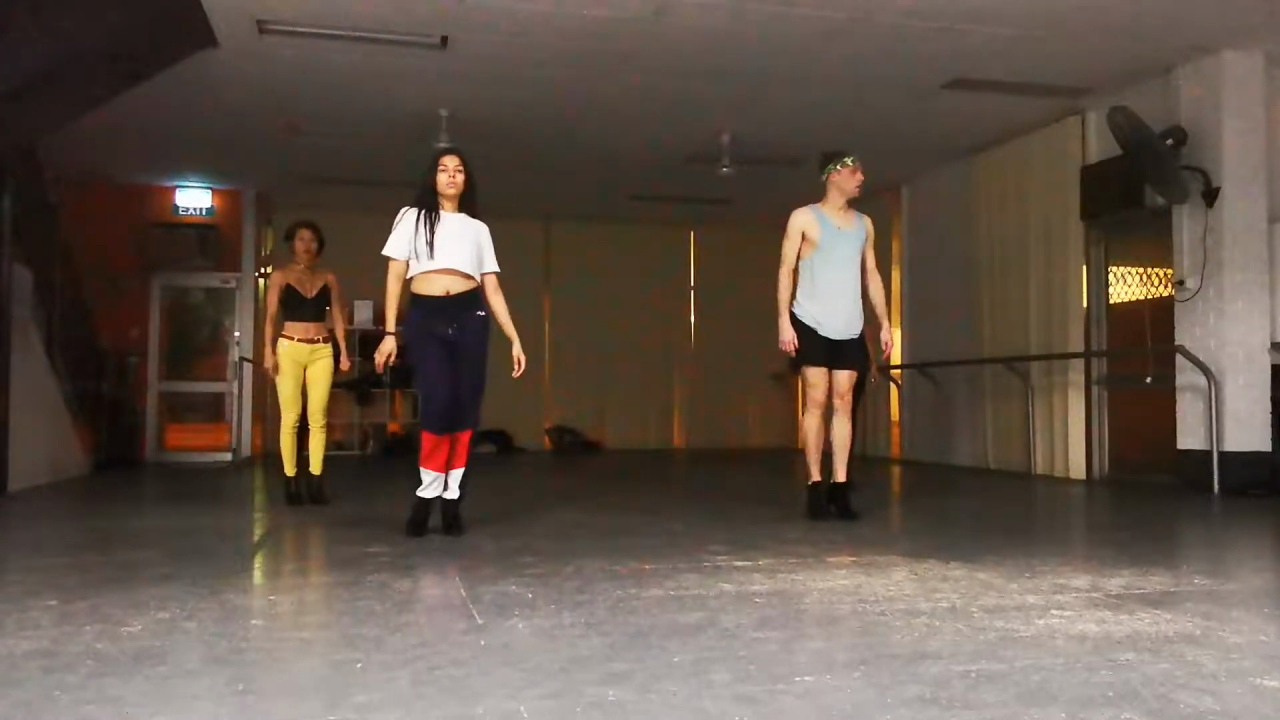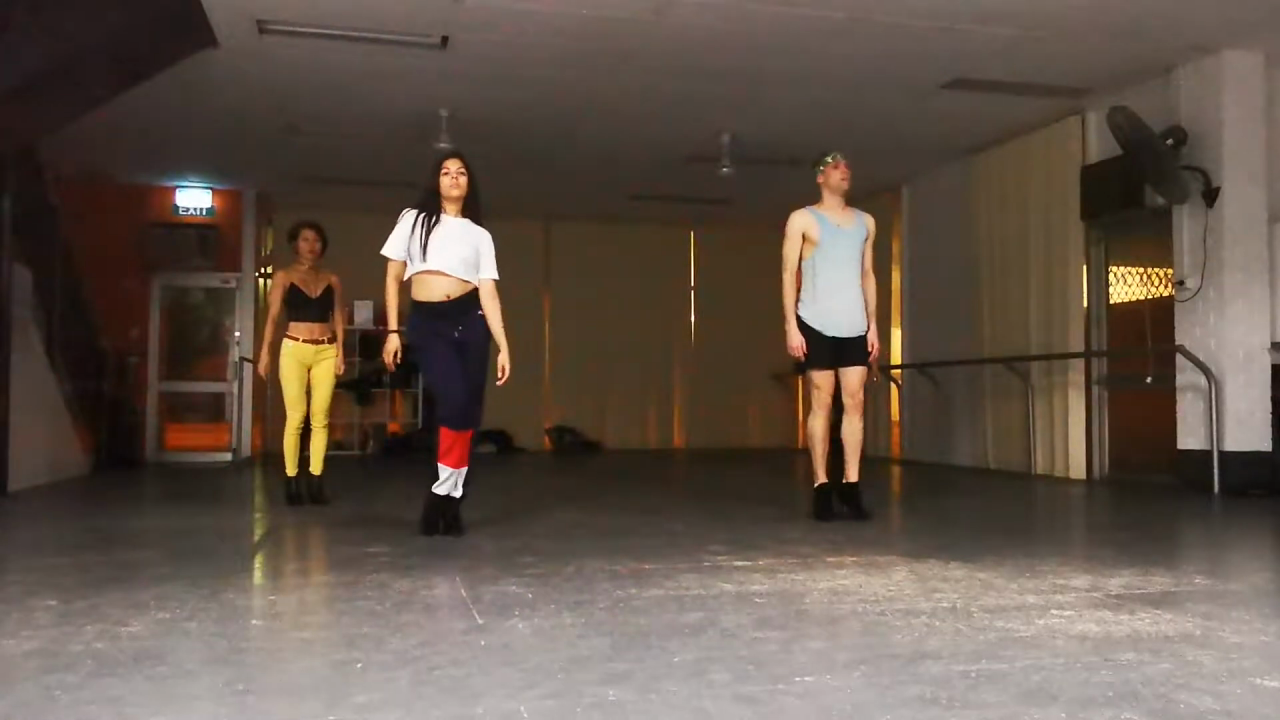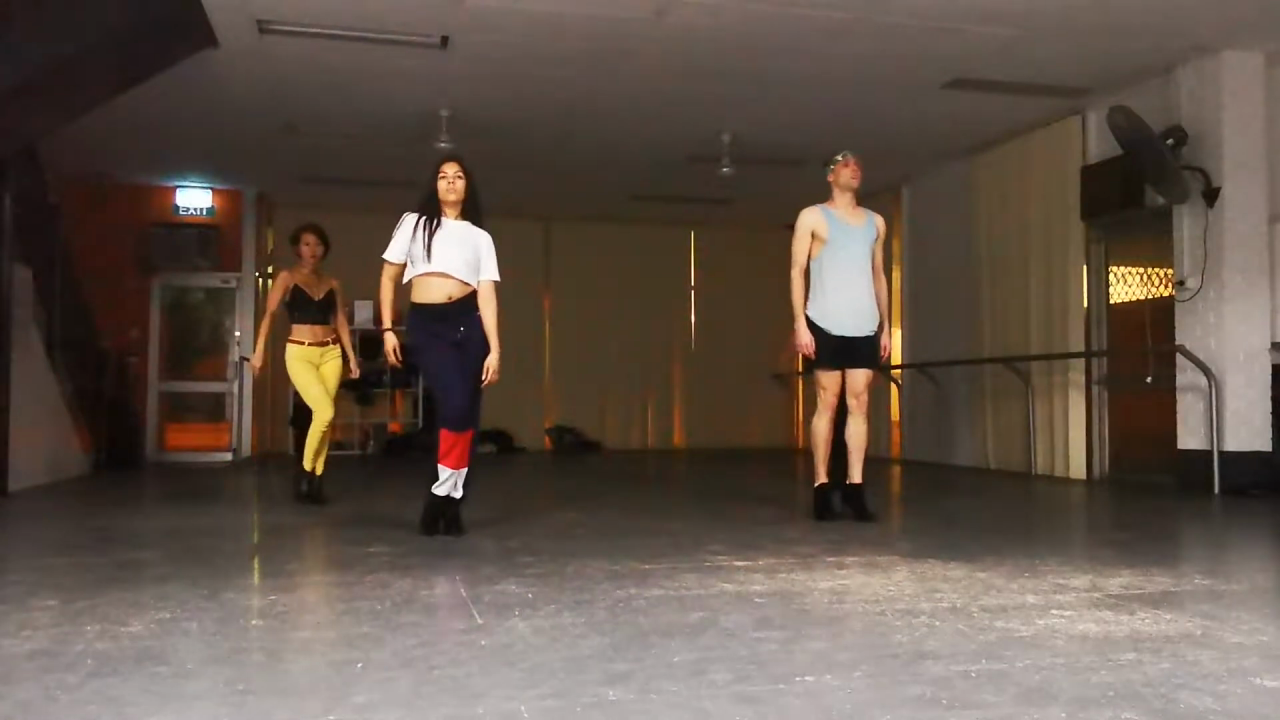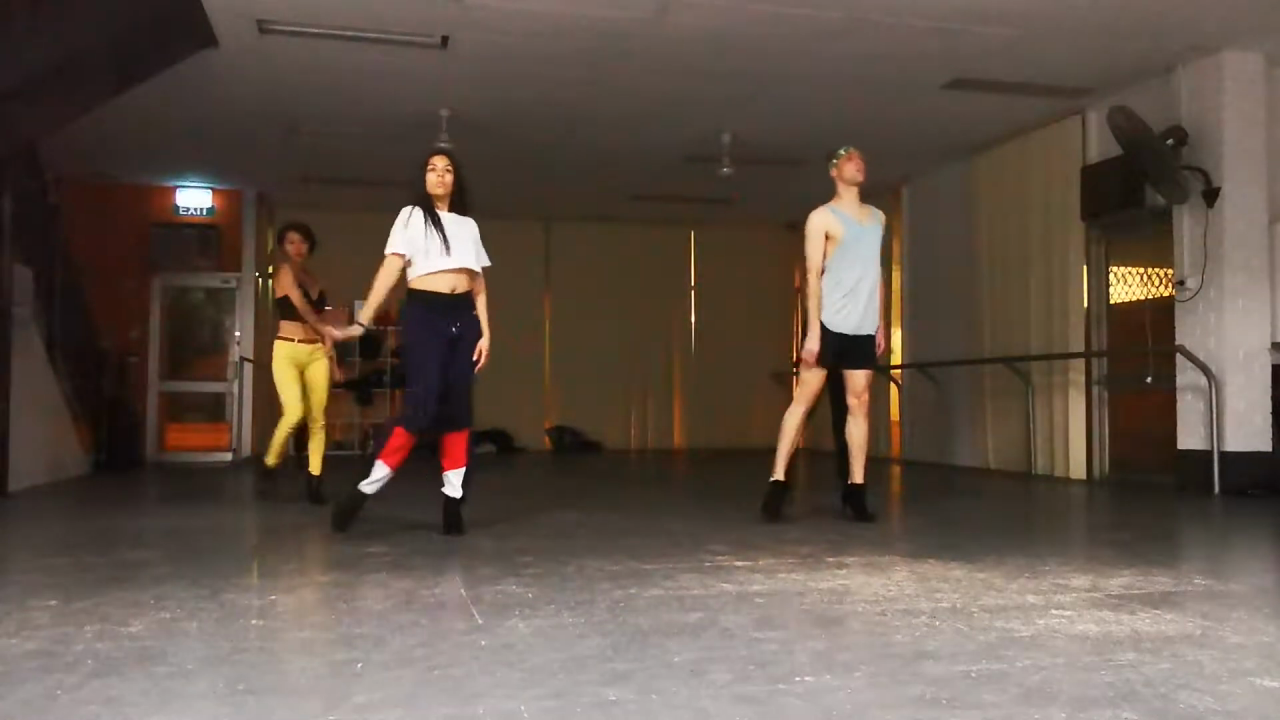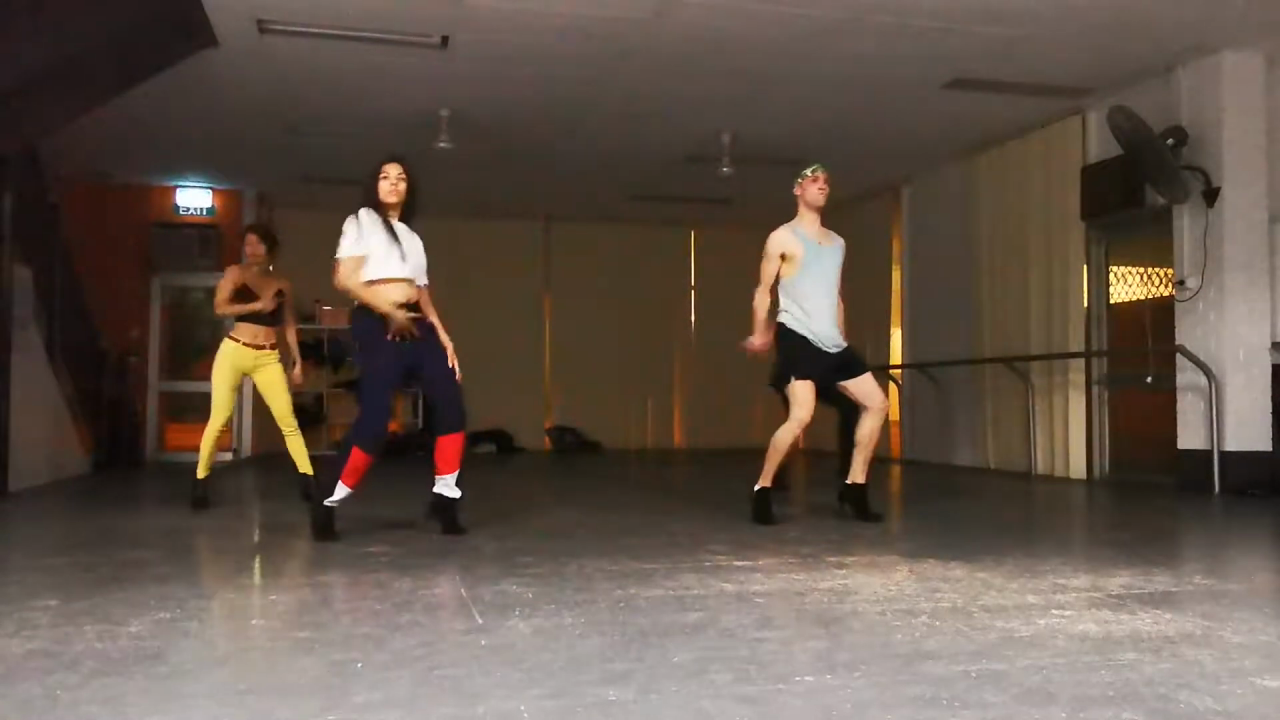
dt=0.5s
person 1, frame 1
left shoulder: (478, 228)
right shoulder: (412, 217)
left elbow: (493, 288)
right elbow: (395, 276)
left wrist: (515, 339)
right wrist: (390, 332)
left hip: (469, 317)
right hip: (425, 318)
left knee: (465, 409)
right knee: (436, 404)
left ankle: (451, 499)
right ankle: (426, 495)
person 1, frame 2
left shoulder: (480, 235)
right shoulder: (413, 220)
left elbow: (488, 292)
right elbow: (393, 277)
left wrist: (503, 347)
right wrist: (393, 331)
left hip: (470, 320)
right hip: (426, 323)
left knee: (469, 411)
right knee: (454, 403)
left ankle: (451, 498)
right ankle: (441, 491)
person 1, frame 3
left shoulder: (480, 237)
right shoulder: (413, 223)
left elbow: (487, 295)
right elbow: (388, 277)
left wrist: (495, 349)
right wrist: (387, 329)
left hip: (468, 322)
right hip: (426, 325)
left knee: (467, 413)
right knee: (456, 405)
left ankle: (452, 499)
right ankle: (441, 492)
person 1, frame 4
left shoulder: (469, 226)
right shoulder: (412, 216)
left elbow: (479, 283)
right elbow: (389, 270)
left wrist: (486, 331)
right wrist: (362, 321)
left hip: (463, 318)
right hip: (424, 313)
left knee: (458, 408)
right knee: (422, 405)
left ankle: (452, 500)
right ankle: (365, 490)
person 1, frame 5
left shoulder: (412, 236)
right shoulder: (364, 220)
right elbow: (345, 278)
left wrist: (445, 339)
right wrist: (391, 313)
left hip: (415, 327)
right hip: (377, 327)
left knee: (450, 407)
right knee: (374, 419)
left ankle: (445, 499)
right ankle: (328, 503)
person 2, frame 1
left shoulder: (864, 224)
right shoulder: (803, 218)
left elbow: (871, 275)
right elbow: (786, 270)
left wrist: (884, 323)
right wrist: (784, 319)
left hip: (850, 328)
right hip: (811, 324)
left knee: (844, 403)
right knee: (816, 401)
left ankle: (839, 486)
right ankle: (815, 484)
person 2, frame 2
left shoulder: (865, 222)
right shoulder: (802, 220)
left elbow: (868, 275)
right elbow: (789, 274)
left wrist: (873, 324)
right wrist: (791, 325)
left hip: (854, 327)
right hip: (816, 325)
left knee: (854, 403)
right knee: (821, 403)
left ankle: (851, 485)
right ankle: (822, 486)
person 2, frame 3
left shoulder: (875, 222)
right shoulder: (812, 217)
left elbow: (878, 275)
right elbow: (797, 272)
left wrist: (885, 325)
right wrist: (800, 323)
left hip: (864, 327)
right hip: (825, 325)
left knee: (858, 404)
right knee: (827, 403)
left ankle: (854, 487)
right ankle: (822, 486)
person 2, frame 4
left shoulder: (877, 217)
right shoulder: (822, 218)
right elbow: (813, 276)
left wrist: (879, 324)
right wrist: (814, 330)
left hip: (863, 327)
right hip: (828, 324)
left knee: (859, 404)
right knee: (805, 398)
left ankle: (855, 489)
right ankle: (778, 482)
person 2, frame 5
left shoulder: (837, 242)
right shoulder: (782, 237)
right elbow: (763, 290)
left wrist: (841, 338)
right wrist: (760, 331)
left hip: (833, 343)
right hip: (798, 338)
left knee: (876, 404)
right knee: (800, 417)
left ankle: (854, 488)
right ankle: (762, 489)
person 3, frame 1
left shoulder: (328, 279)
right shoulder: (280, 276)
left elbow: (337, 316)
right elbow: (271, 316)
left wrist: (343, 351)
right wrist: (269, 350)
left hip: (322, 350)
right hip: (289, 348)
left knee: (318, 418)
right knee: (290, 417)
left ankle: (315, 480)
right ankle: (291, 481)
person 3, frame 2
left shoulder: (331, 279)
right shoulder: (284, 277)
left elbow: (338, 318)
right elbow: (273, 316)
left wrist: (340, 353)
right wrist: (264, 352)
left hip: (326, 351)
right hip: (294, 349)
left knee: (321, 418)
right knee: (296, 416)
left ankle: (315, 481)
right ankle: (292, 480)
person 3, frame 3
left shoulder: (332, 283)
right shoulder: (287, 277)
left elbow: (340, 321)
right elbow: (269, 313)
left wrist: (351, 356)
right wrist: (259, 349)
left hip: (331, 353)
right hip: (300, 353)
left knee: (325, 417)
right knee: (325, 412)
left ankle: (316, 481)
right ankle: (304, 470)
person 3, frame 4
left shoulder: (312, 277)
right shoulder: (284, 271)
right elbow: (301, 305)
left wrist: (331, 359)
right wrist: (324, 332)
left hip: (317, 351)
right hip: (287, 350)
left knee: (317, 419)
right knee: (294, 414)
left ankle: (314, 481)
right ankle: (269, 465)
person 3, frame 5
left shoulder: (281, 284)
right shoulder: (235, 273)
left elbow: (289, 324)
right elbow: (220, 306)
left wrist: (297, 360)
right wrist: (256, 305)
left hip: (268, 358)
right hip: (234, 352)
left knee: (288, 421)
right knee: (218, 419)
left ankle: (309, 481)
right ankle: (200, 482)
